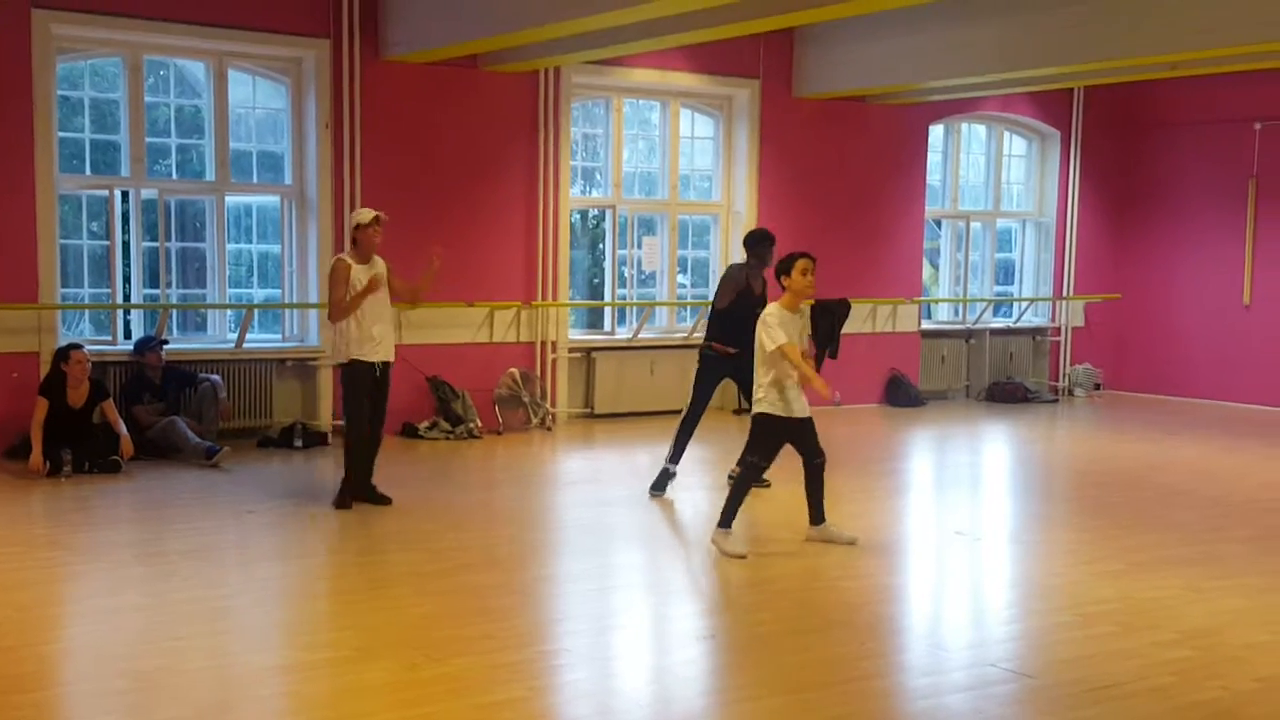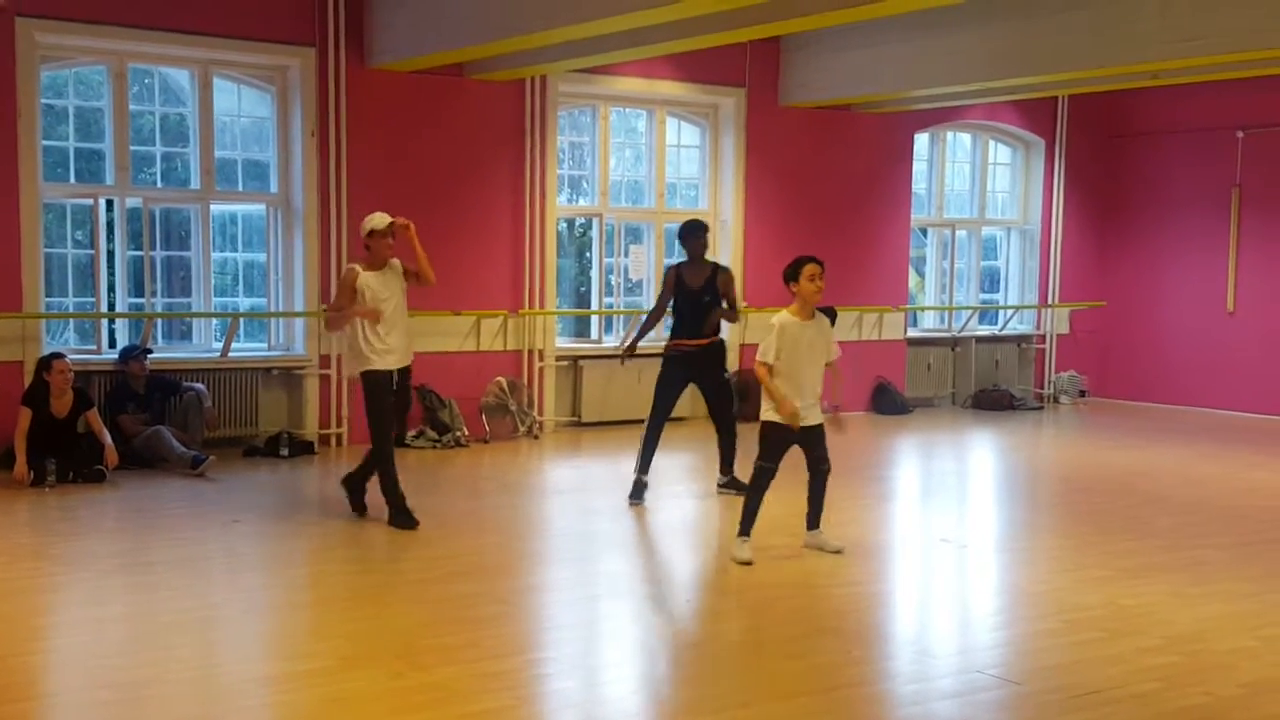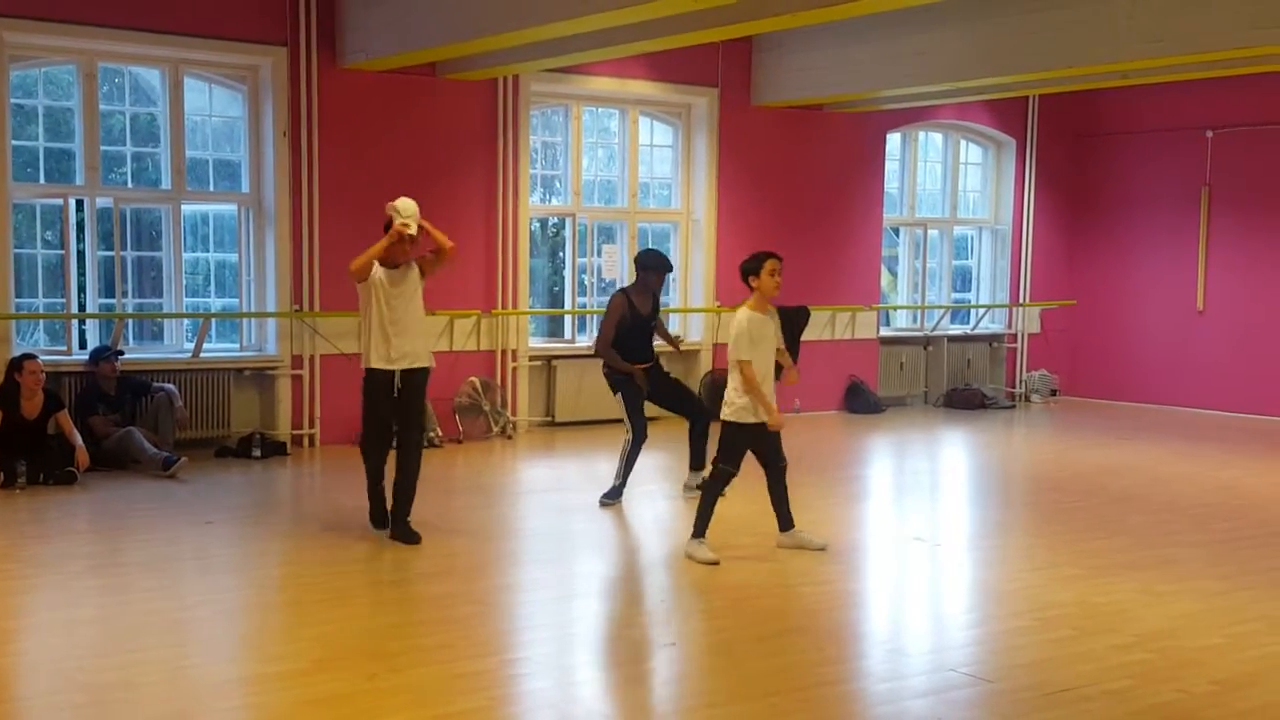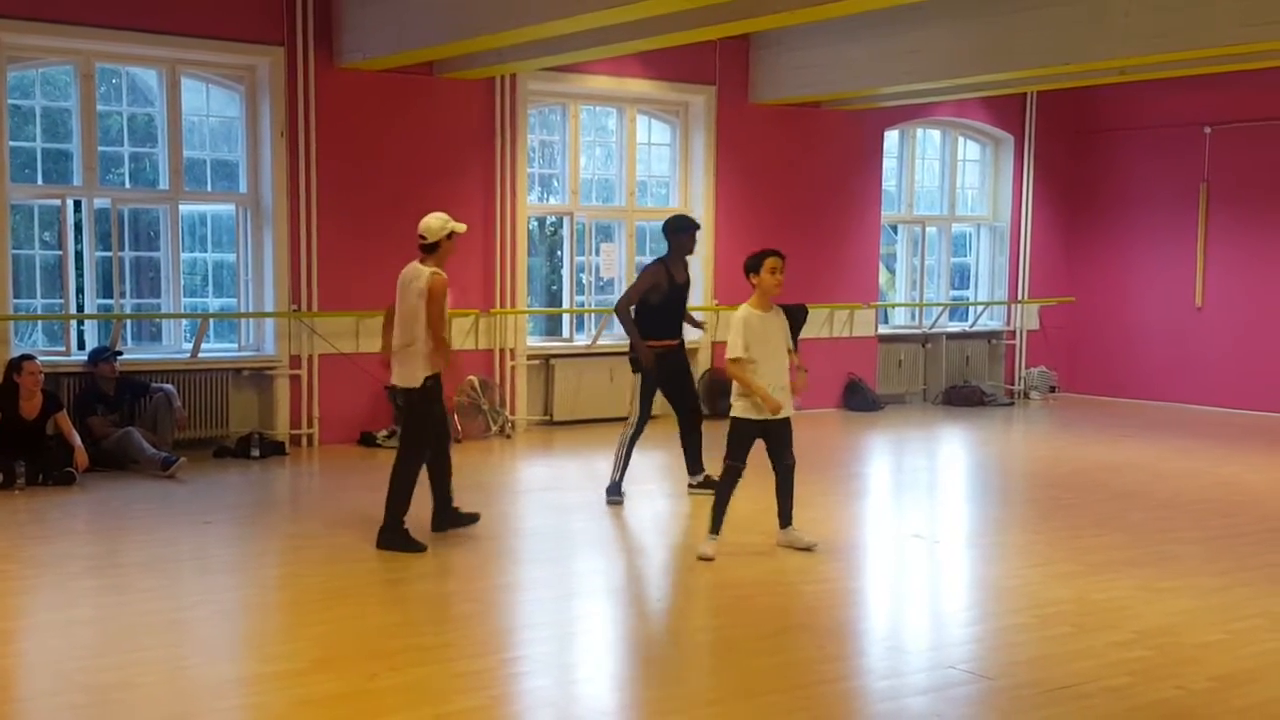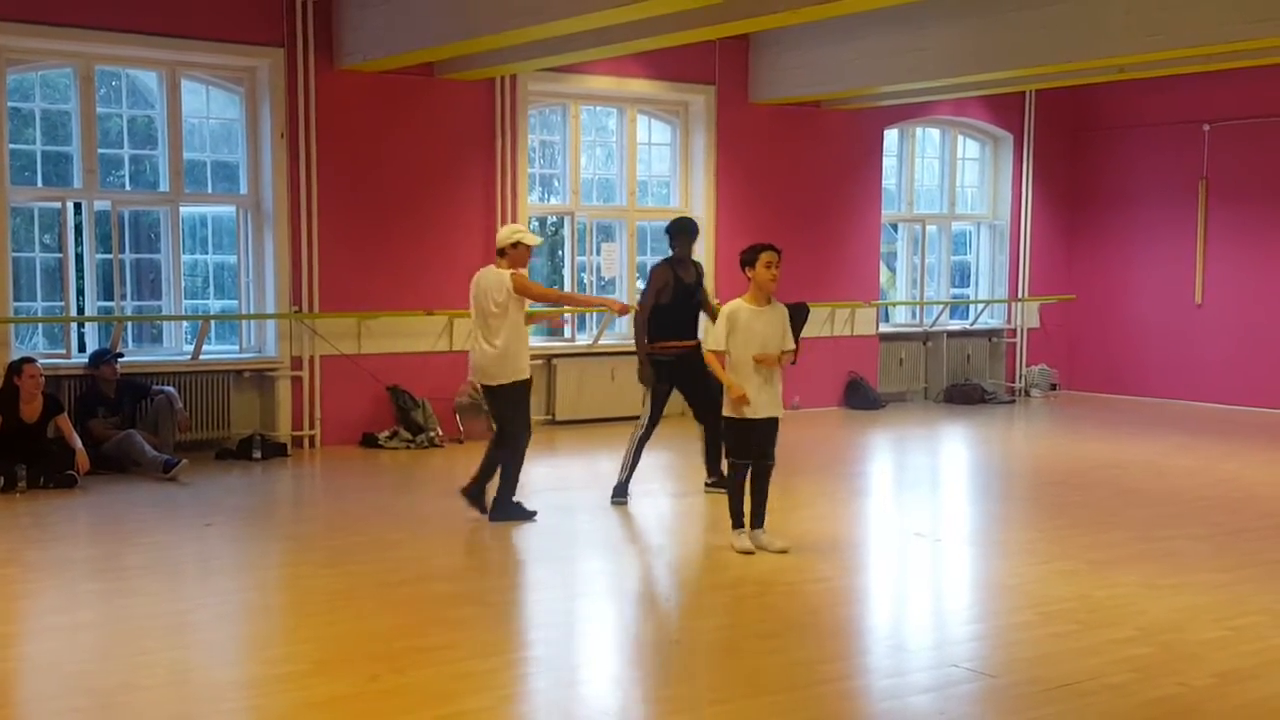
dt=1s
person 1, frame 1
left shoulder: (381, 265)
right shoulder: (342, 266)
left elbow: (409, 298)
right elbow: (334, 315)
left wrist: (432, 273)
right wrist: (364, 293)
left hip: (382, 354)
right hip: (355, 355)
left knee: (375, 421)
right knee: (358, 420)
left ankle: (363, 484)
right ankle: (349, 486)
person 1, frame 2
left shoulder: (398, 269)
right shoulder: (354, 275)
left elbow: (429, 280)
right elbow: (330, 322)
left wrist: (413, 238)
right wrist: (355, 311)
left hip: (401, 361)
right hip: (373, 363)
left knee: (394, 432)
right knee: (384, 435)
left ankle: (356, 481)
right ankle: (396, 506)
person 1, frame 3
left shoulder: (418, 268)
right shoulder: (371, 273)
left elbow: (448, 249)
right elbow: (354, 269)
left wrist: (421, 224)
right wrist: (389, 237)
left hip: (415, 365)
right hip: (379, 366)
left knee: (411, 443)
right knee: (374, 441)
left ankle: (401, 519)
right ankle: (377, 498)
person 1, frame 4
left shoulder: (410, 270)
right shoulder: (436, 280)
left elbow: (391, 314)
right elbow: (438, 337)
left wrist: (389, 350)
left hip: (413, 367)
right hip: (423, 373)
left knee: (439, 442)
right knee: (413, 452)
left ankle: (444, 512)
right ankle: (392, 530)
person 1, frame 5
left shoulder: (481, 277)
right shoulder: (513, 280)
right elbow: (560, 297)
right wrist: (607, 302)
left hip: (485, 370)
right hip: (510, 371)
left knee: (506, 434)
right knee: (518, 436)
left ankle: (478, 486)
right ankle: (504, 504)
person 2, frame 1
left shoulder: (801, 315)
right shoulder: (772, 315)
right elbow: (787, 352)
left wrist: (810, 376)
right wrist: (814, 378)
left hip: (797, 405)
right hip: (771, 404)
left knee: (816, 460)
right knee: (754, 465)
left ankle: (818, 525)
right ankle: (723, 530)
person 2, frame 2
left shoulder: (825, 323)
right shoulder: (780, 323)
left elbow: (829, 365)
right elbow: (761, 368)
left wrist: (834, 405)
right wrist: (782, 403)
left hip: (811, 414)
right hip: (778, 415)
left knee: (820, 469)
right knee: (764, 473)
left ankle: (813, 532)
right ankle: (742, 538)
person 2, frame 3
left shoulder: (772, 316)
right shoulder: (743, 320)
right elbow: (745, 371)
left wrist: (789, 366)
right wrist: (769, 409)
left hip: (766, 412)
right hip: (740, 412)
left knee: (777, 467)
right knee: (722, 473)
left ankle: (787, 531)
right ankle: (696, 539)
person 2, frame 4
left shoulder: (778, 314)
right shoulder: (742, 317)
right elbow: (731, 366)
left wrist: (799, 371)
right wrist: (763, 394)
left hip: (780, 408)
right hip: (747, 408)
left knee: (786, 466)
right knee: (733, 469)
left ankle: (786, 529)
right ankle: (712, 535)
person 2, frame 5
left shoulder: (780, 311)
right shoulder: (732, 310)
left elbow: (789, 353)
right elbow: (711, 354)
left wrist: (776, 359)
right wrist: (731, 385)
left hip: (769, 405)
right hip: (738, 406)
left knee: (764, 466)
right knee: (739, 466)
left ankle: (757, 530)
right ankle: (738, 530)
person 3, frame 1
left shoulder: (762, 282)
right shoulder: (736, 273)
right wrist: (756, 268)
left hip: (744, 355)
right hip: (715, 353)
right knee: (695, 409)
left ankle: (742, 470)
right ankle: (669, 469)
person 3, frame 2
left shoulder: (722, 275)
right shoulder: (674, 274)
left elbow: (734, 313)
right elbow: (659, 310)
left wrist: (720, 312)
right wrist: (636, 340)
left hip: (710, 353)
right hip: (677, 353)
left knee: (725, 417)
right knee: (657, 417)
left ankle: (726, 477)
right ankle: (640, 478)
person 3, frame 3
left shoulder: (652, 295)
right shoulder: (620, 301)
right elbow: (601, 348)
left wrist: (670, 340)
right wrist: (633, 371)
left hip: (651, 369)
right hip: (623, 375)
left knee: (700, 413)
right knee: (637, 432)
left ankle: (695, 479)
right ankle: (617, 487)
person 3, frame 4
left shoulder: (683, 265)
right shoulder: (655, 271)
right elbow: (621, 308)
left wrist: (690, 320)
right wrist: (639, 345)
left hip: (674, 351)
right hip: (649, 352)
left knee: (690, 413)
right knee: (639, 419)
left ankle: (697, 477)
right ankle: (615, 483)
person 3, frame 5
left shoulder: (696, 269)
right shoulder: (662, 271)
right elbow: (641, 318)
right wrist: (643, 361)
left hip: (691, 352)
right hip: (662, 355)
left knee: (713, 412)
right knee: (649, 421)
left ankle: (714, 477)
right ankle: (622, 483)
